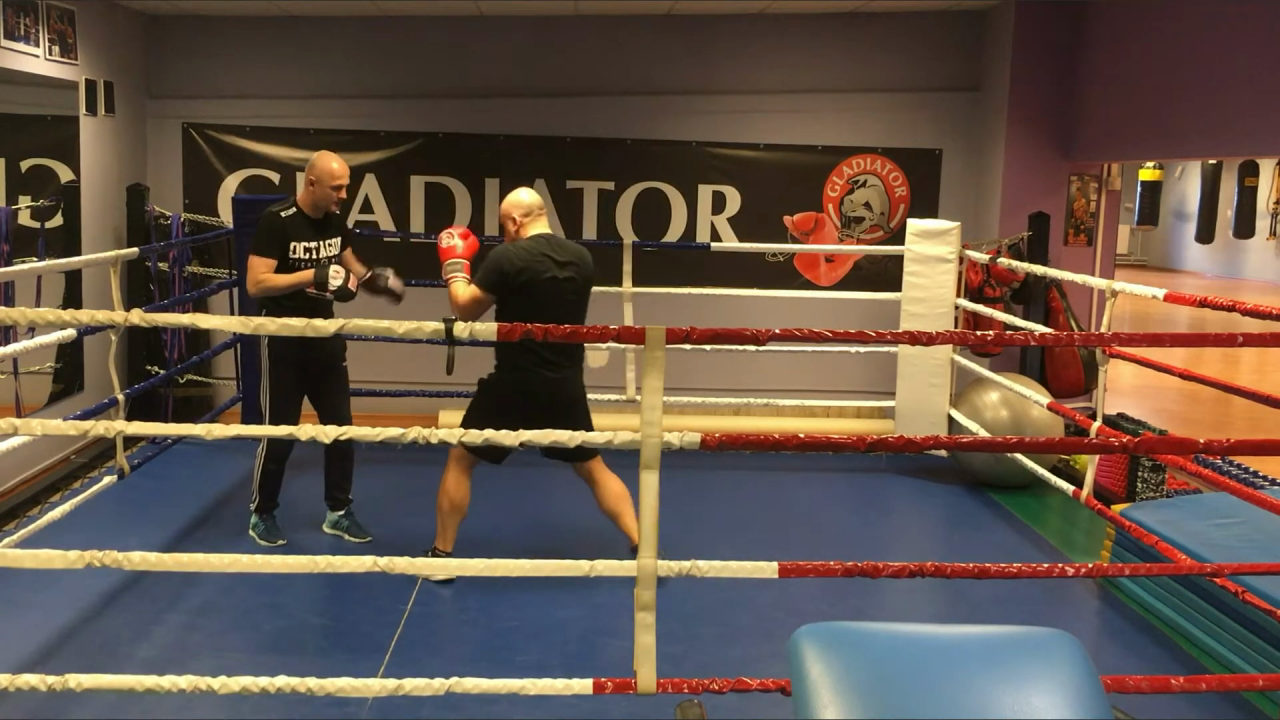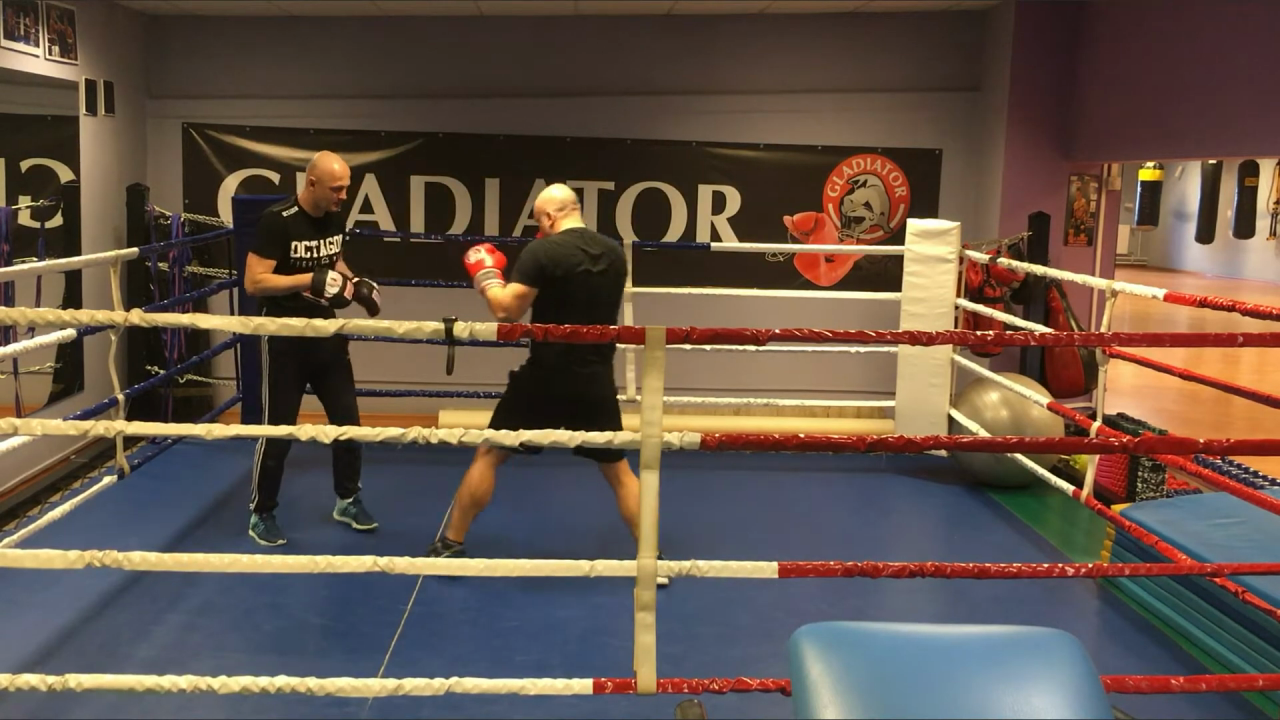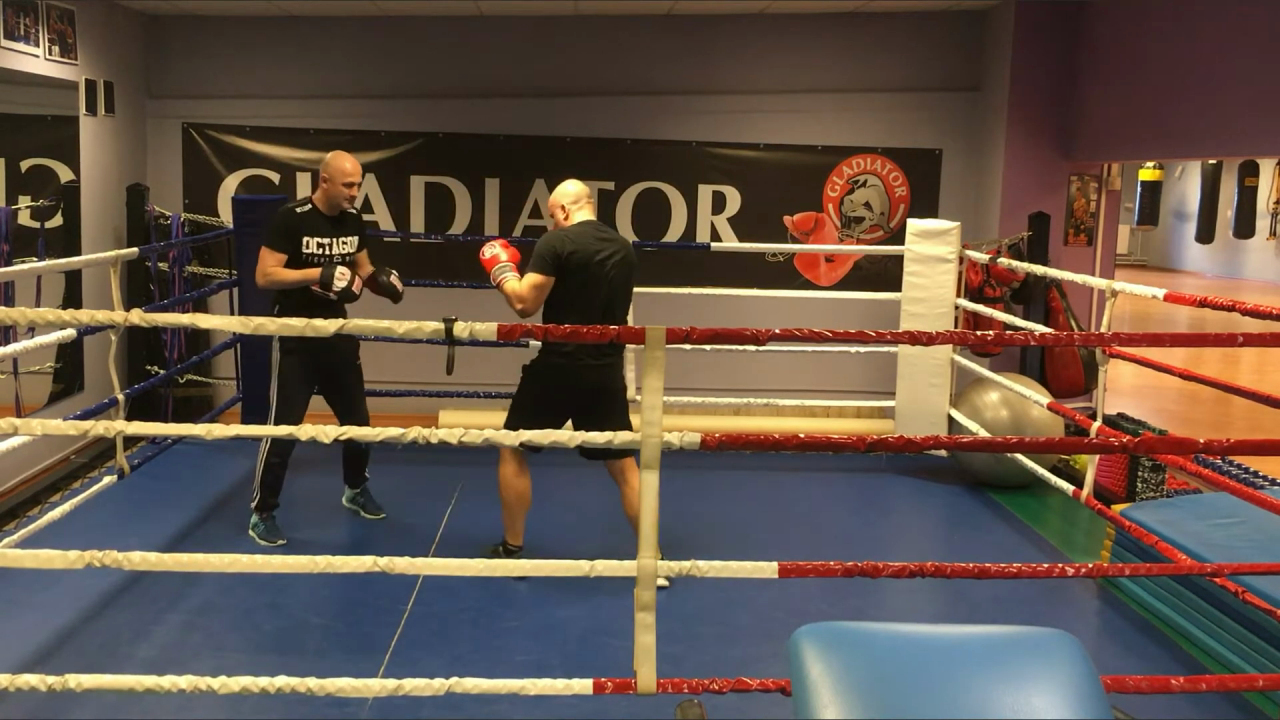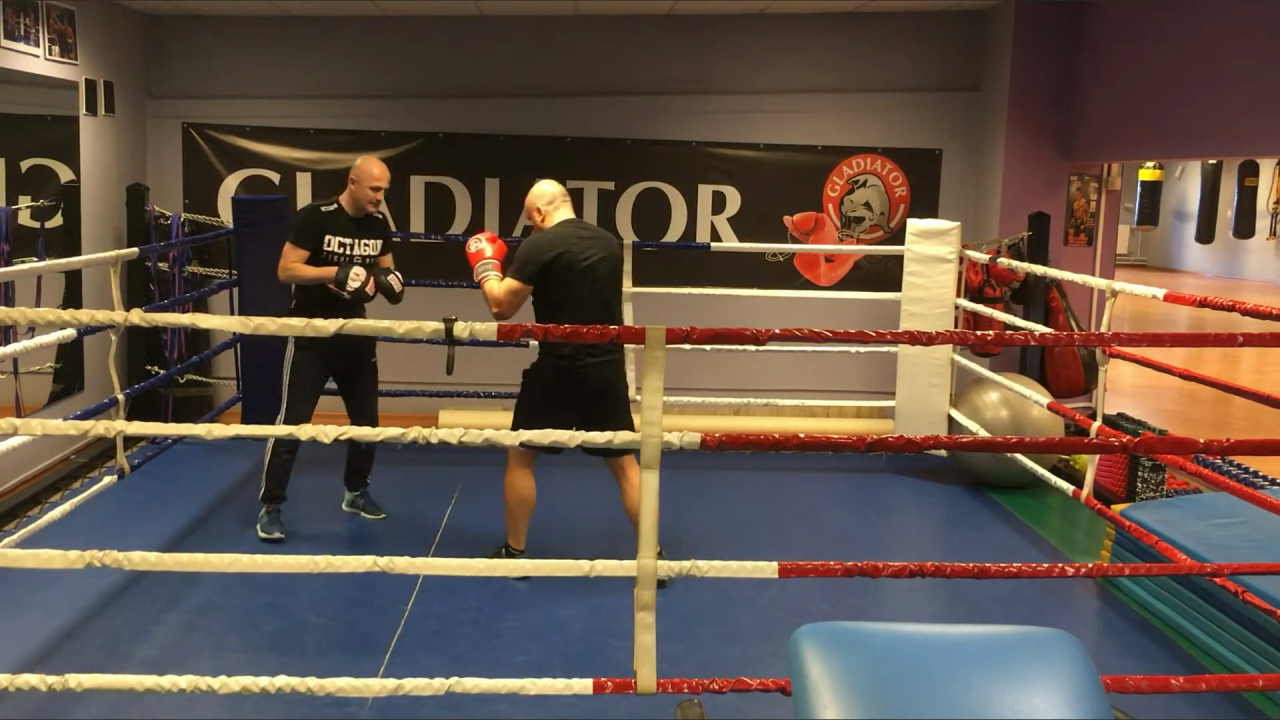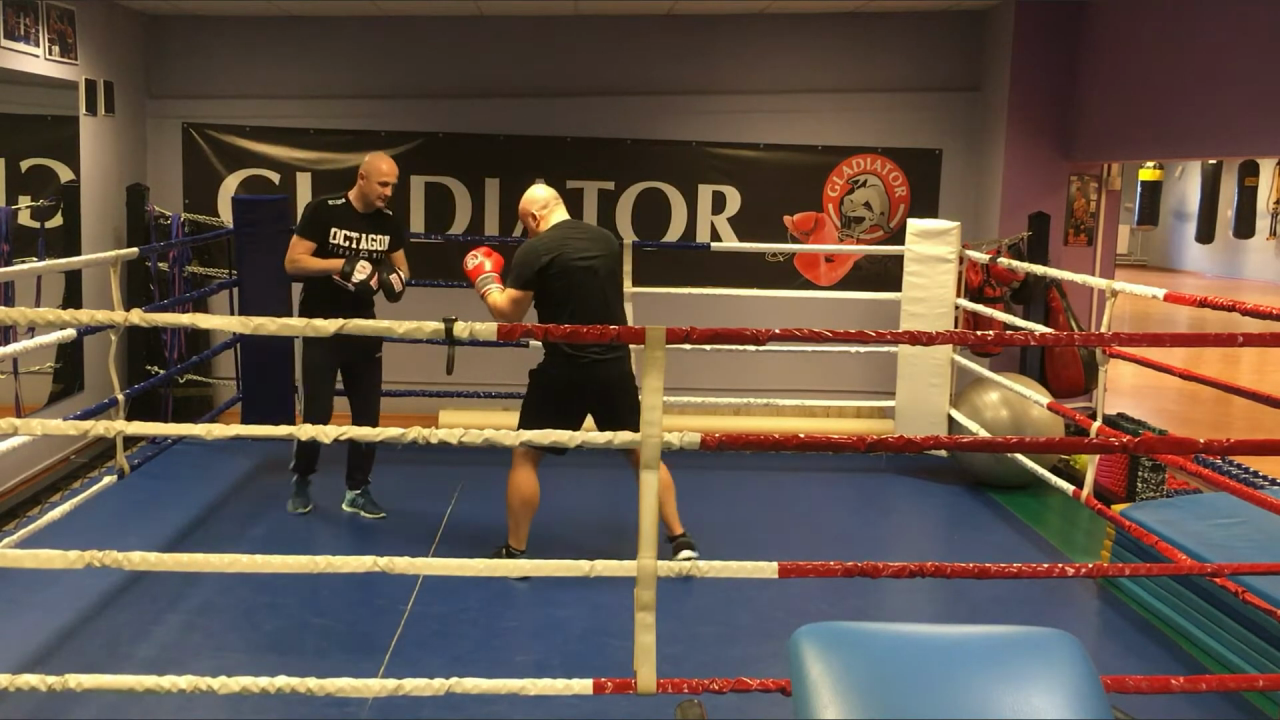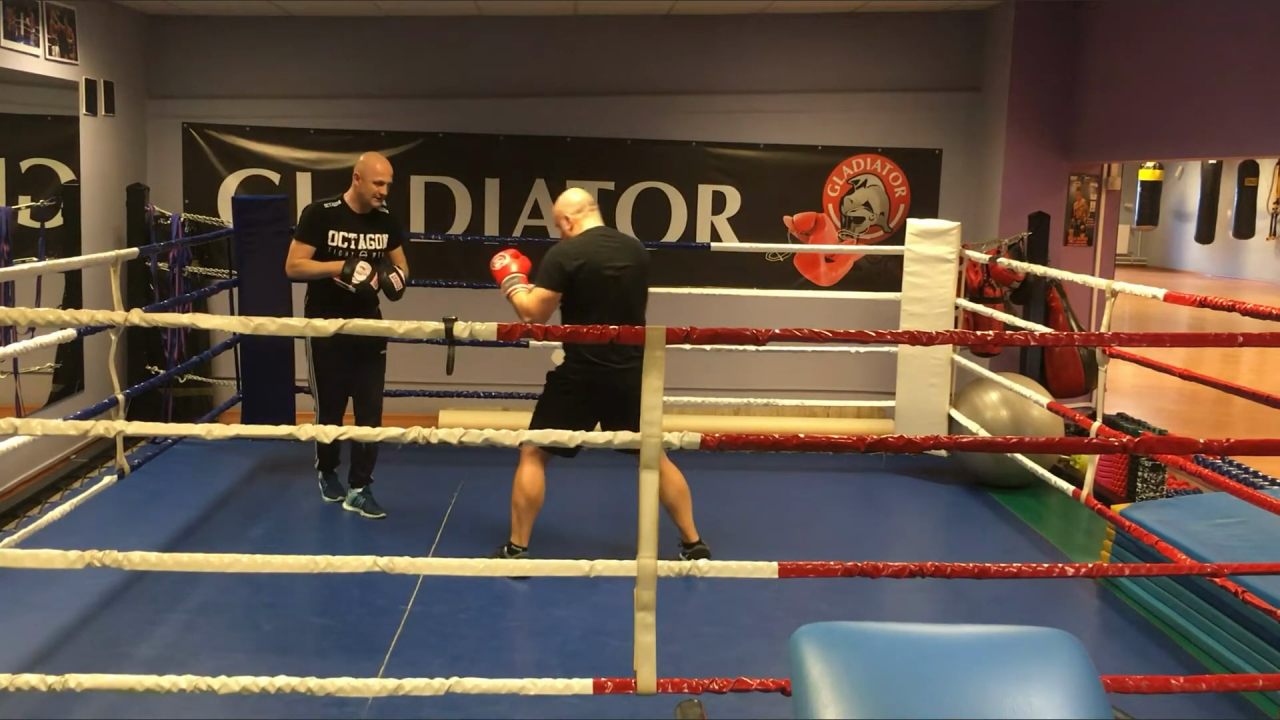
dt=0.2s
person 1, frame 1
left shoulder: (506, 257)
right shoulder: (582, 258)
left elbow: (464, 310)
left wrist: (454, 263)
left hip: (514, 383)
right hip: (566, 385)
left knee: (460, 461)
right knee: (593, 468)
left ankle: (442, 555)
right ankle: (641, 551)
person 1, frame 2
left shoulder: (542, 252)
right shoulder: (615, 253)
left elbow: (507, 311)
left wrist: (485, 273)
left hip: (546, 377)
right hip: (596, 381)
left knee: (489, 455)
right knee: (618, 470)
left ankle: (451, 545)
person 1, frame 3
left shoulder: (557, 243)
right shoulder: (625, 249)
left elbow: (524, 303)
left wrist: (501, 269)
left hip: (558, 368)
right hip: (606, 373)
left knee: (513, 453)
right knee: (623, 467)
left ankle: (512, 550)
person 1, frame 4
left shoulder: (540, 246)
right shoulder: (610, 243)
left elbow: (501, 307)
left wrist: (485, 266)
left hip: (558, 370)
right hip: (608, 369)
left knee: (521, 458)
right knee: (625, 463)
left ankle: (514, 553)
right ankle: (651, 555)
person 1, frame 5
left shoulder: (535, 251)
right shoulder: (608, 240)
left elbow: (509, 315)
left wrist: (484, 280)
left hip: (564, 370)
right hip: (615, 365)
left knee: (526, 456)
right knee: (641, 453)
left ankle: (515, 552)
right ankle: (679, 540)
person 1, frame 6
left shoulder: (564, 254)
right shoulder: (637, 250)
left elbow: (535, 315)
left wrist: (511, 281)
left hip: (582, 376)
right hip: (630, 374)
left knee: (533, 455)
right knee: (654, 459)
left ankle: (517, 550)
right ankle: (694, 546)
person 2, frame 1
left shoulder: (335, 220)
right shoulder: (276, 221)
left elbow: (350, 266)
right elbow: (255, 284)
left wrist: (374, 279)
right wrist: (312, 276)
left hip: (326, 338)
right hip: (284, 343)
left knee: (340, 429)
right knee: (280, 434)
left ankle: (338, 512)
right ankle: (262, 514)
person 2, frame 2
left shoulder: (335, 217)
right shoulder: (277, 221)
right elbow: (253, 282)
left wrist: (355, 284)
right wrist: (310, 280)
left hip: (327, 334)
right hip: (285, 340)
left knee: (347, 421)
right knee: (278, 432)
left ankle: (347, 500)
right ankle: (261, 514)
person 2, frame 3
left shoulder: (353, 220)
right shoulder: (291, 218)
left elbow: (360, 266)
right elbow: (264, 275)
left wrist: (378, 279)
right wrist: (318, 274)
left hip: (338, 334)
right hip: (296, 339)
left knee: (357, 421)
right knee: (283, 428)
left ankle: (355, 490)
right ankle: (262, 514)
person 2, frame 4
left shoulder: (378, 223)
right shoulder: (315, 217)
left elbow: (383, 269)
right elbow: (286, 270)
left wrist: (388, 281)
right wrist: (336, 273)
left hip: (354, 334)
right hip: (311, 335)
left knee: (366, 421)
right knee: (292, 421)
left ankle: (356, 492)
right ankle: (270, 506)
person 2, frame 5
left shoulder: (389, 222)
right shoulder: (323, 210)
left elbow: (400, 268)
right elbow: (293, 262)
left wrist: (394, 278)
right wrist: (341, 265)
left hip: (363, 329)
left knee: (366, 415)
right knee: (316, 412)
left ankle: (357, 490)
right ankle: (301, 479)
person 2, frame 6
left shoulder: (386, 220)
right shoulder: (320, 214)
left elbow: (401, 265)
right elbow: (293, 267)
left wrist: (394, 276)
right wrist: (341, 267)
left knee: (370, 411)
right knee: (331, 410)
left ankle: (359, 489)
right ankle: (328, 473)
